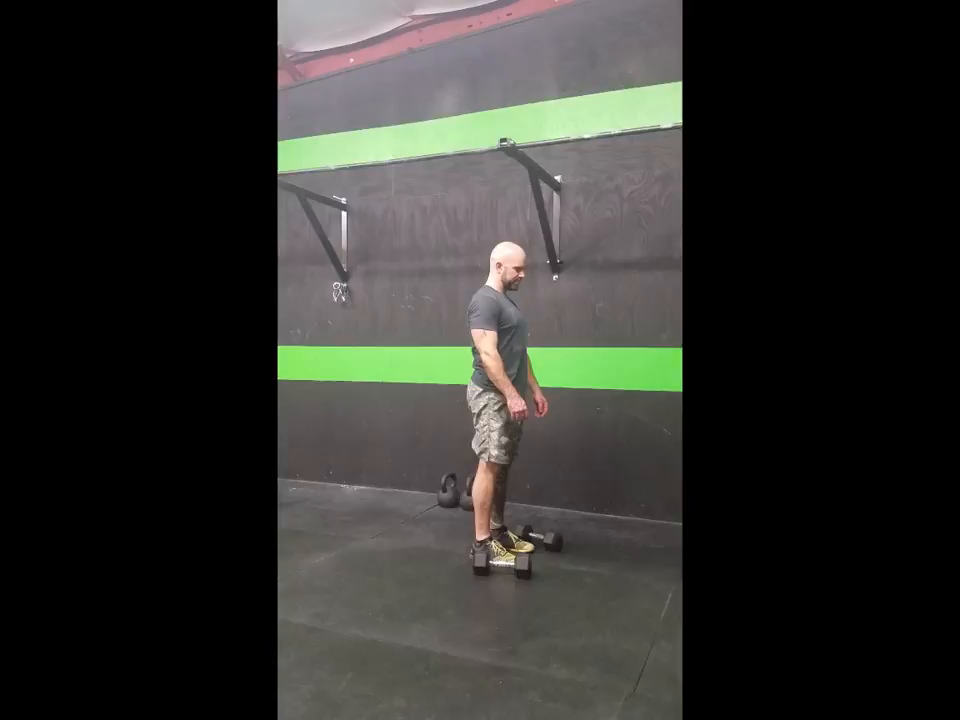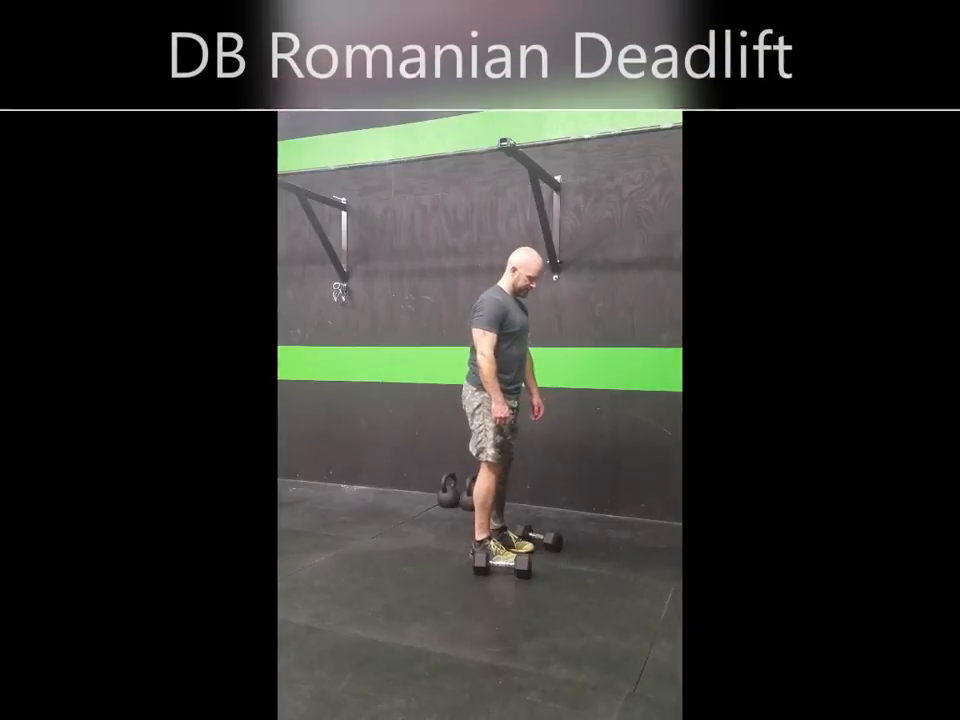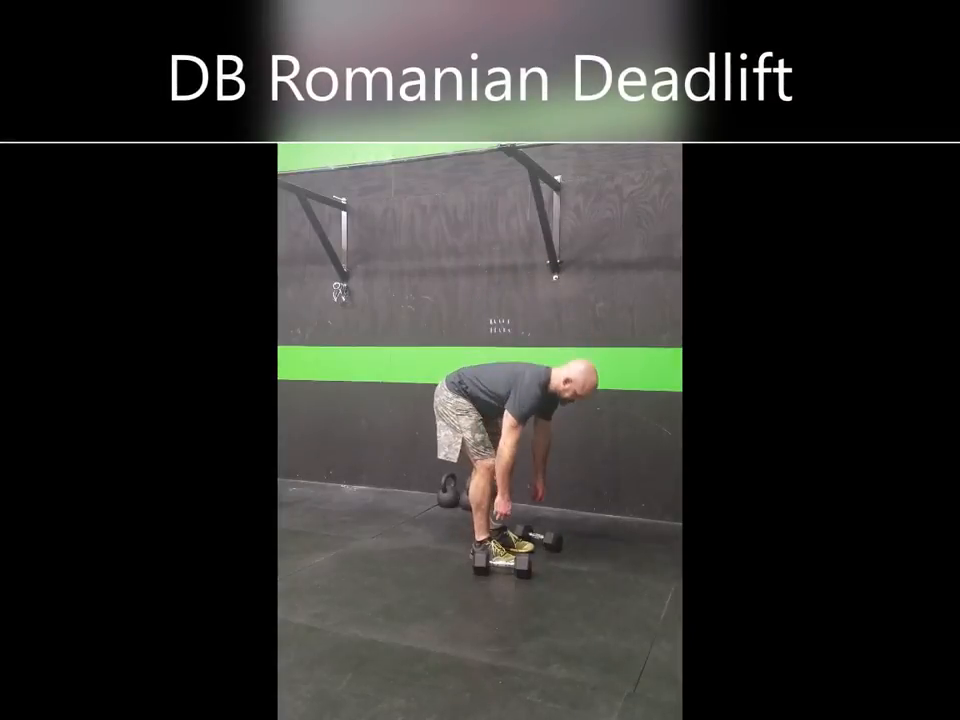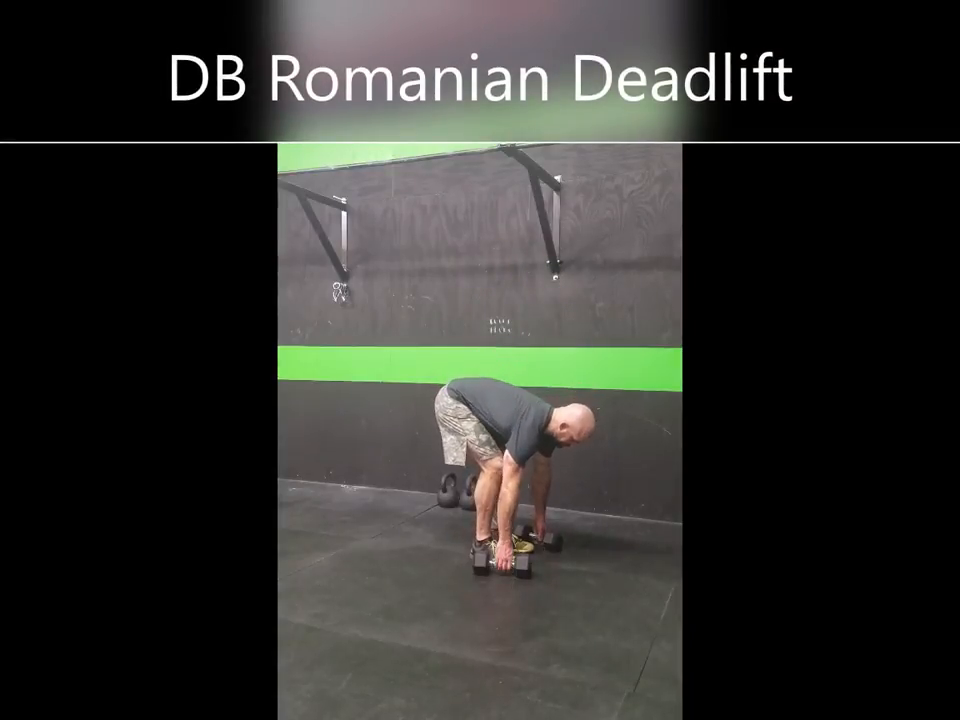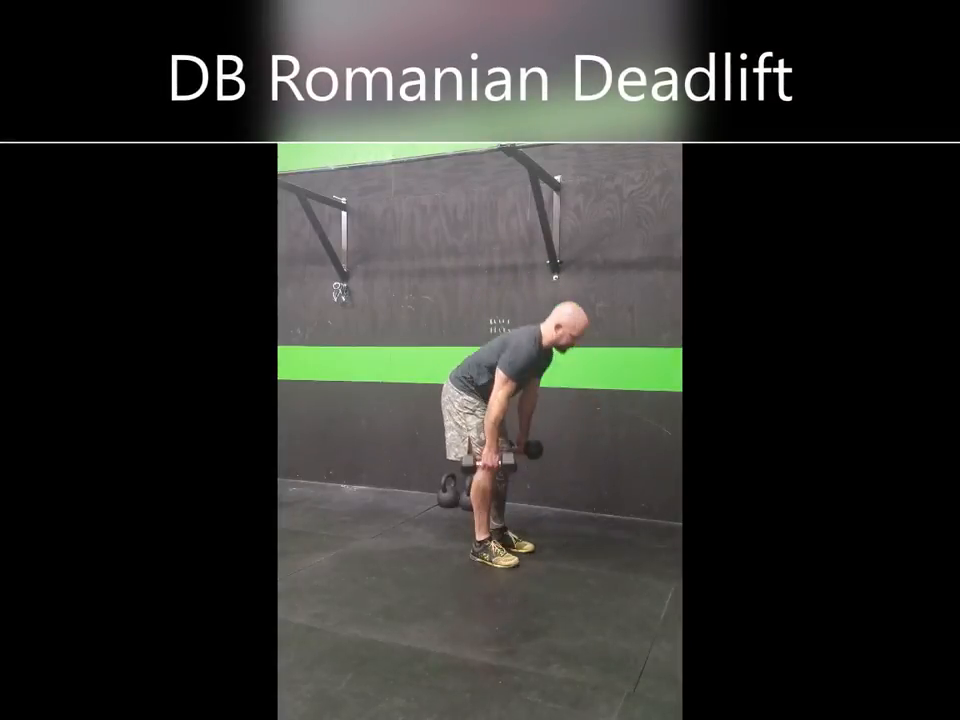
dt=0.7s
person 1, frame 1
left shoulder: (506, 302)
right shoulder: (485, 301)
right elbow: (488, 355)
left wrist: (534, 390)
right wrist: (513, 396)
left hip: (508, 396)
right hip: (492, 396)
left knee: (502, 466)
right knee: (489, 466)
left ankle: (498, 530)
right ankle: (482, 542)
person 1, frame 2
left shoulder: (517, 305)
right shoulder: (491, 302)
left elbow: (522, 353)
right elbow: (484, 355)
left wrist: (534, 392)
right wrist: (496, 401)
left hip: (508, 396)
right hip: (487, 396)
left knee: (502, 466)
right knee: (491, 467)
left ankle: (498, 530)
right ankle: (481, 541)
person 1, frame 3
left shoulder: (548, 389)
right shoulder: (530, 389)
left elbow: (542, 437)
right elbow: (508, 444)
left wrist: (539, 479)
right wrist: (503, 497)
left hip: (477, 401)
right hip: (454, 397)
left knee: (497, 462)
right knee: (486, 464)
left ankle: (498, 531)
right ankle: (482, 543)
person 1, frame 4
left shoulder: (548, 422)
right shoulder: (529, 428)
left elbow: (542, 473)
right elbow: (510, 486)
left wrist: (540, 516)
right wrist: (505, 542)
left hip: (471, 400)
right hip: (453, 403)
left knee: (506, 468)
right knee: (495, 466)
left ankle: (497, 531)
right ankle: (482, 543)
person 1, frame 5
left shoulder: (543, 351)
right shoulder: (523, 347)
left elbow: (529, 394)
right elbow: (498, 399)
left wrist: (523, 436)
right wrist: (489, 449)
left hip: (485, 397)
right hip: (463, 394)
left knee: (503, 463)
right knee: (489, 468)
left ankle: (499, 531)
right ankle: (482, 544)
